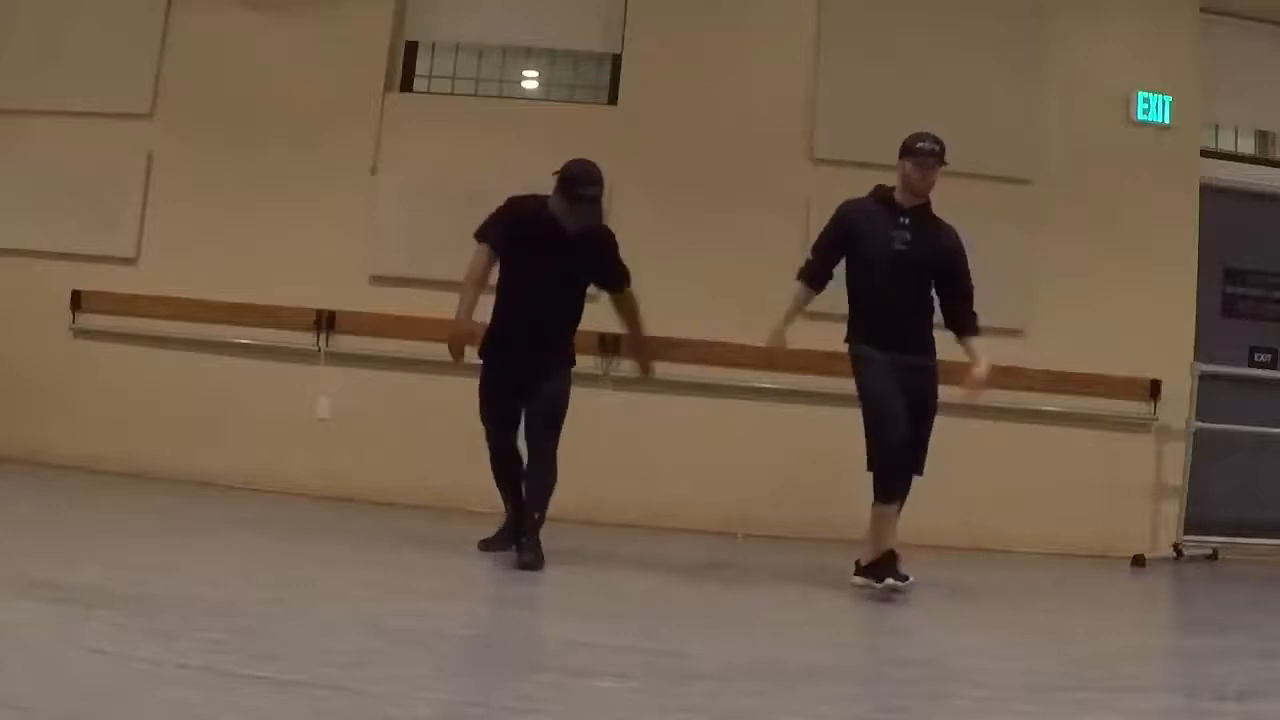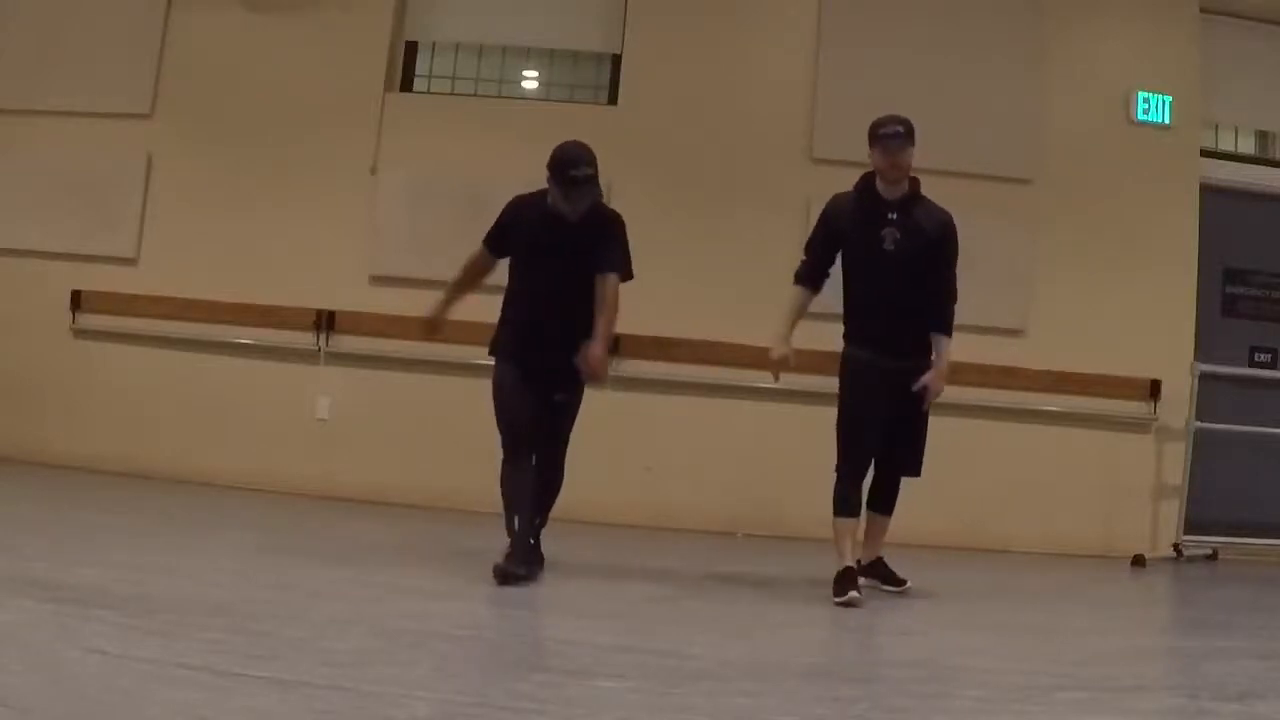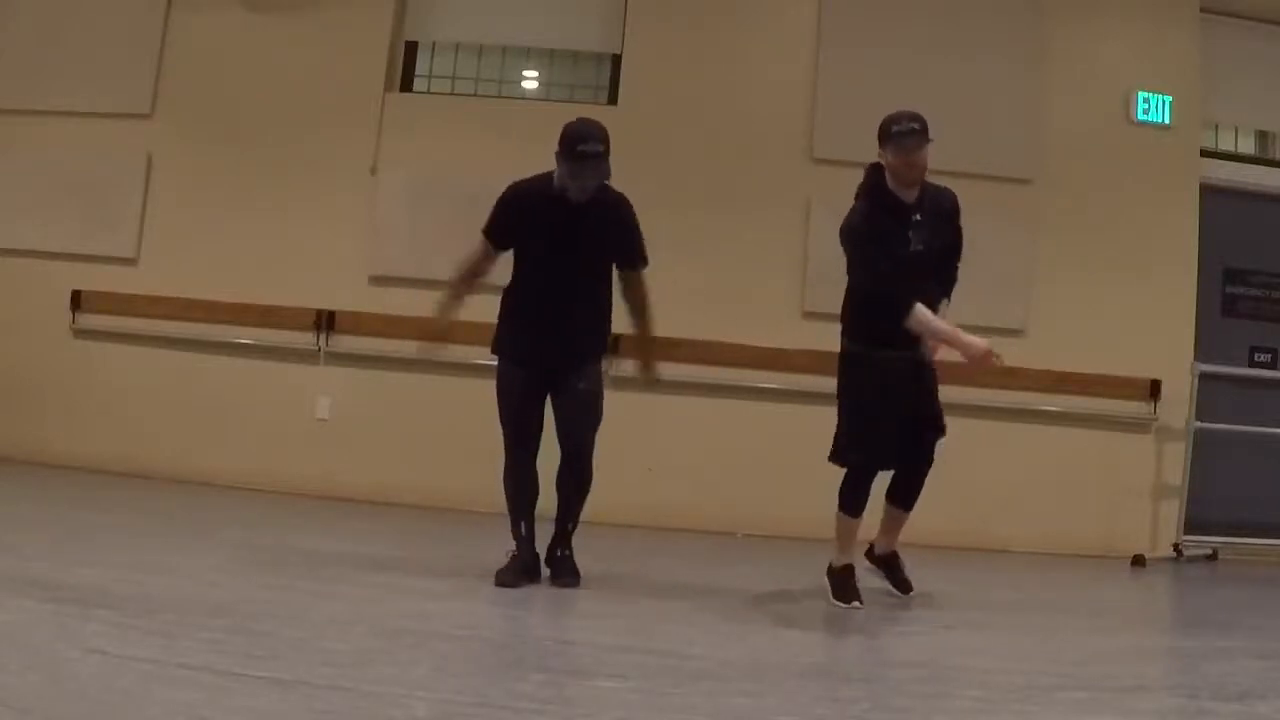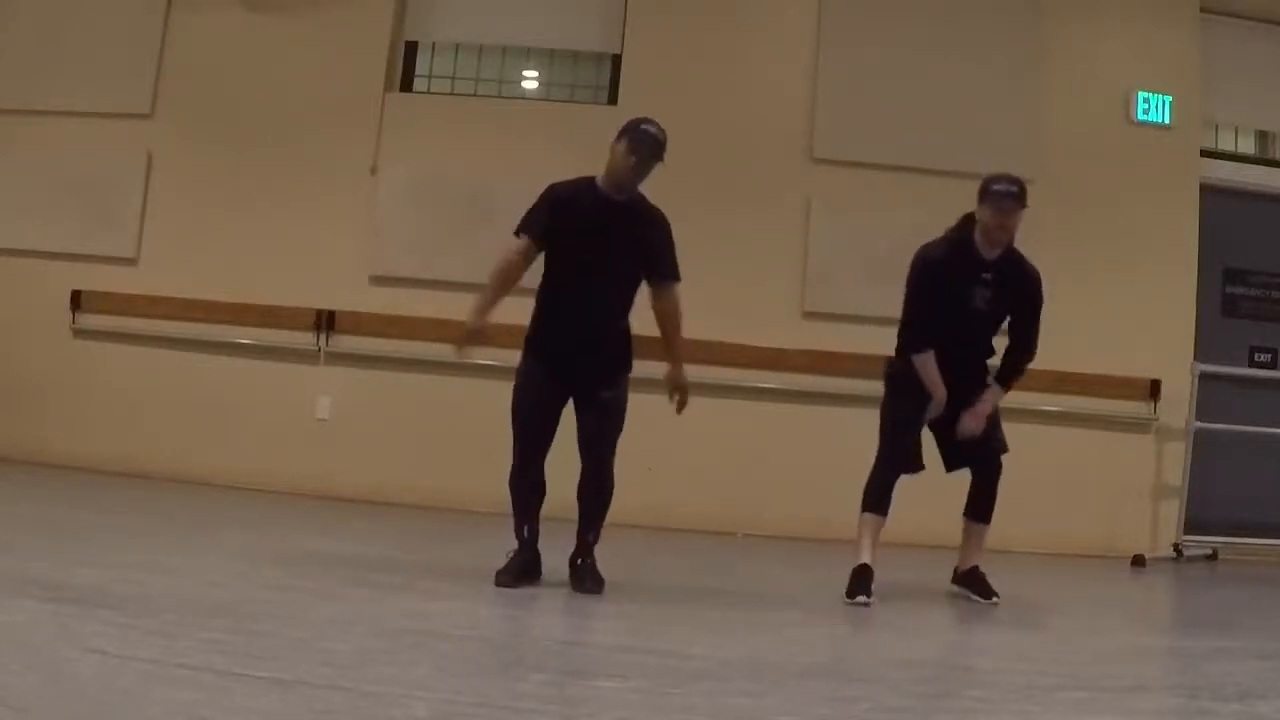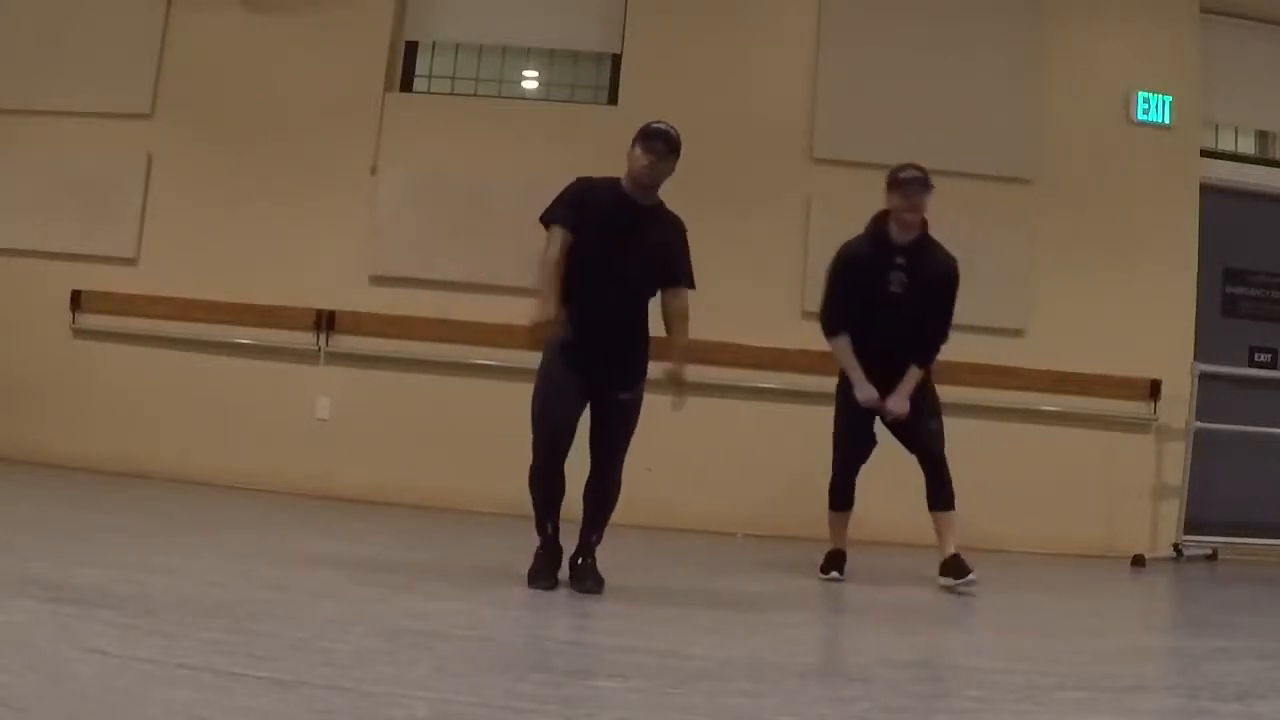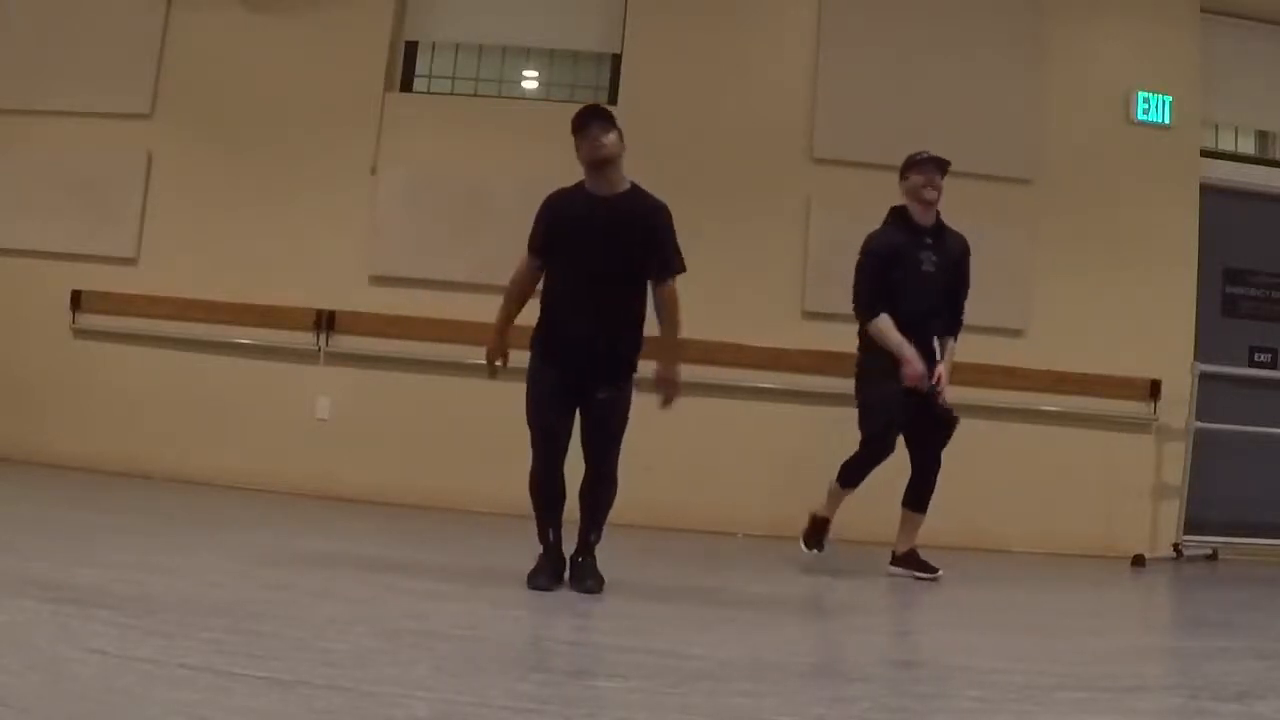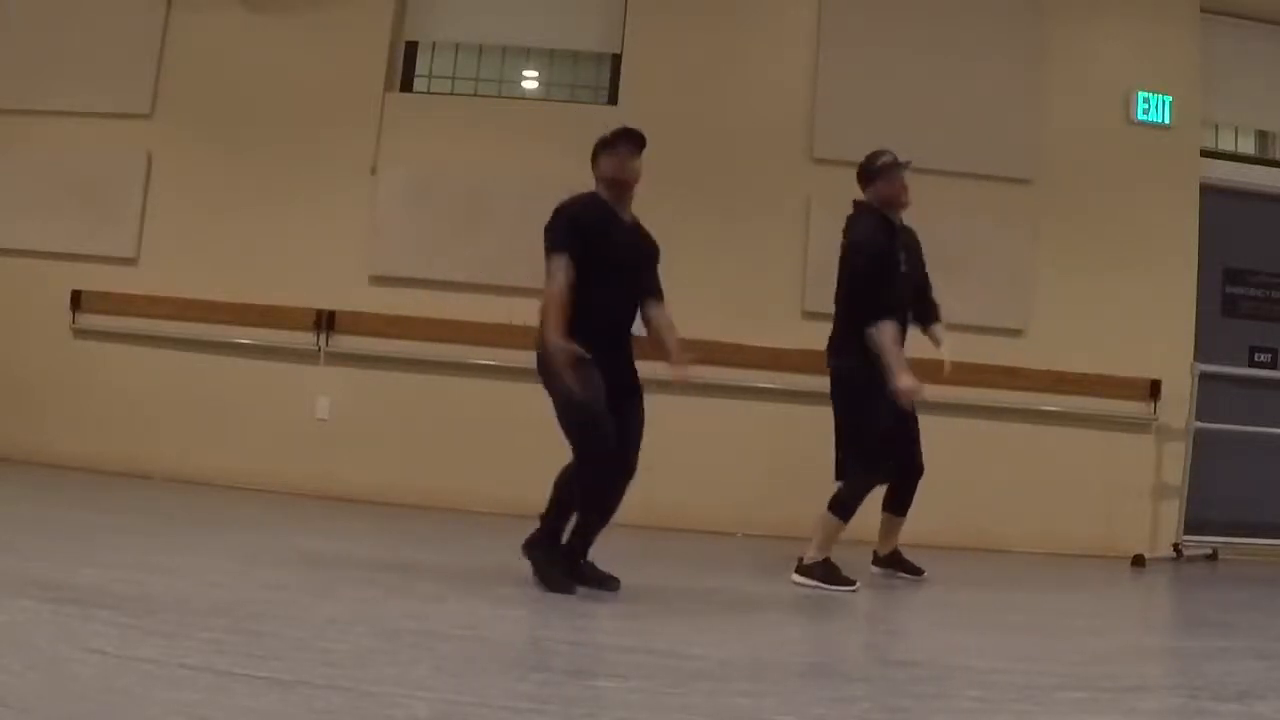
dt=0.7s
person 1, frame 1
left shoulder: (599, 241)
right shoulder: (519, 214)
left elbow: (621, 296)
right elbow: (483, 258)
left wrist: (640, 347)
right wrist: (464, 313)
left hip: (552, 360)
right hip: (502, 349)
left knee: (543, 446)
right knee: (500, 439)
left ankle: (531, 536)
right ankle: (517, 519)
person 1, frame 2
left shoulder: (608, 224)
right shoulder: (524, 211)
left elbow: (609, 285)
right elbow: (486, 258)
left wrist: (599, 344)
right wrist: (446, 302)
left hip: (567, 360)
right hip: (514, 353)
left knee: (551, 454)
right knee: (517, 448)
left ankle: (532, 538)
right ankle: (520, 544)
person 1, frame 3
left shoulder: (616, 210)
right shoulder: (522, 198)
left elbow: (632, 277)
right elbow: (484, 256)
left wrist: (645, 344)
right wrist: (448, 306)
left hip: (579, 356)
right hip: (521, 350)
left knee: (579, 455)
right knee: (520, 453)
left ankle: (561, 549)
right ankle: (524, 551)
person 1, frame 4
left shoulder: (650, 222)
right shoulder: (562, 198)
left elbow: (665, 291)
right elbow: (521, 253)
left wrist: (675, 362)
right wrist: (483, 307)
left hip: (608, 362)
right hip: (545, 354)
left knee: (598, 463)
right knee: (527, 455)
left ankle: (584, 557)
right ankle: (526, 551)
person 1, frame 5
left shoulder: (669, 228)
right shoulder: (585, 194)
left elbow: (677, 295)
right elbow: (555, 244)
left wrist: (678, 358)
right wrist: (547, 298)
left hip: (625, 362)
right hip: (569, 350)
left knee: (608, 463)
right knee: (548, 448)
left ankle: (585, 556)
right ankle: (548, 546)
person 1, frame 6
left shoulder: (649, 212)
right shoulder: (559, 204)
left elbow: (664, 286)
right elbow: (530, 269)
left wrist: (669, 359)
right wrist: (501, 329)
left hip: (612, 363)
right hip: (551, 354)
left knee: (602, 463)
right knee: (547, 458)
left ankle: (586, 555)
right ankle: (550, 552)
person 1, frame 7
left shoulder: (642, 239)
right shoulder: (576, 214)
left elbow: (652, 304)
right elbow: (558, 272)
left wrist: (672, 348)
right wrist: (554, 335)
left hip: (618, 364)
right hip: (572, 354)
left knee: (620, 465)
right knee: (596, 452)
left ankle: (574, 556)
right ankle: (546, 540)
person 2, frame 1
left shoulder: (944, 238)
right shoulder: (856, 215)
left elbow: (958, 305)
right elbow: (815, 273)
left wrist: (978, 356)
right wrist: (784, 323)
left hip: (919, 359)
right hip: (871, 352)
left knee: (905, 454)
right knee: (891, 442)
left ankle: (872, 558)
right ankle: (884, 550)
person 2, frame 2
left shoulder: (936, 222)
right shoulder: (843, 210)
left elbow: (943, 300)
right elbow: (811, 273)
left wrist: (940, 365)
right wrist: (784, 335)
left hip: (911, 361)
right hip: (862, 355)
left knee: (893, 464)
right knee: (853, 460)
left ankle: (870, 557)
right ankle: (846, 567)
person 2, frame 3
left shoulder: (944, 205)
right shoulder: (862, 221)
right elbow: (891, 298)
left wrist: (935, 332)
right wrist: (961, 339)
left hip: (918, 349)
right hip: (869, 353)
left knee: (918, 455)
right knee: (866, 459)
left ankle: (884, 549)
right ankle: (841, 564)
person 2, frame 4
left shoulder: (1024, 277)
right shoulder: (936, 258)
left elbow: (1022, 350)
right elbow: (914, 333)
left wrist: (984, 407)
right wrist: (936, 392)
left hip: (969, 377)
right hip: (915, 372)
left knee: (989, 465)
right knee: (891, 460)
left ankle: (968, 567)
right ankle: (863, 565)
person 2, frame 5
left shoulder: (941, 264)
right shoulder: (856, 253)
left elbow: (935, 336)
right elbow: (833, 323)
left wrist: (904, 391)
right wrist: (858, 381)
left hip: (911, 377)
right hip: (860, 375)
left knee: (934, 459)
right knee: (847, 461)
left ankle: (950, 556)
right ankle: (836, 551)
person 2, frame 6
left shoulder: (955, 246)
right shoulder: (883, 240)
left elbow: (953, 314)
right elbow: (867, 308)
left wrist: (945, 363)
right wrist: (905, 356)
left hip: (924, 366)
right hip: (881, 363)
left knee: (928, 459)
right knee: (878, 444)
left ankle: (904, 551)
right ankle: (823, 514)
person 2, frame 7
left shoulder: (906, 239)
right shoulder: (865, 238)
left elbow: (920, 299)
right elbow: (875, 312)
left wrist: (941, 341)
right wrist: (898, 372)
left hip: (885, 373)
right hip: (860, 373)
left knee: (908, 466)
right knee: (866, 469)
left ankle: (886, 550)
right ankle: (813, 560)
